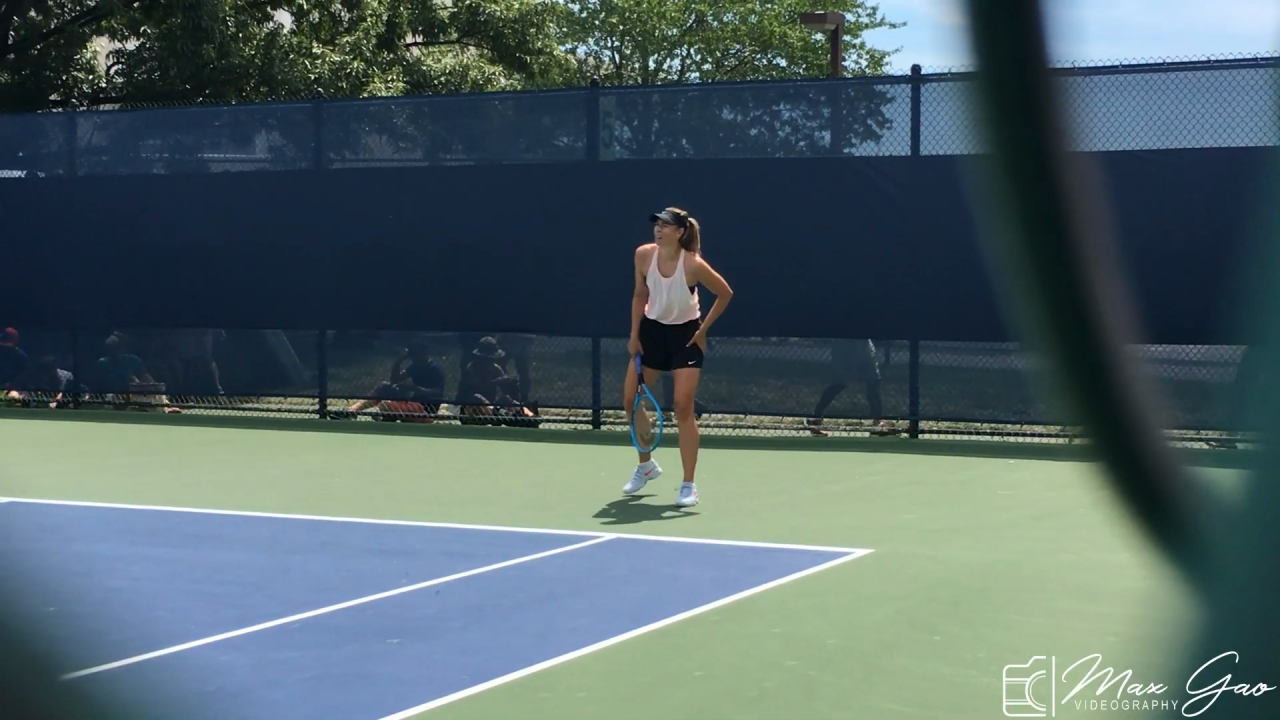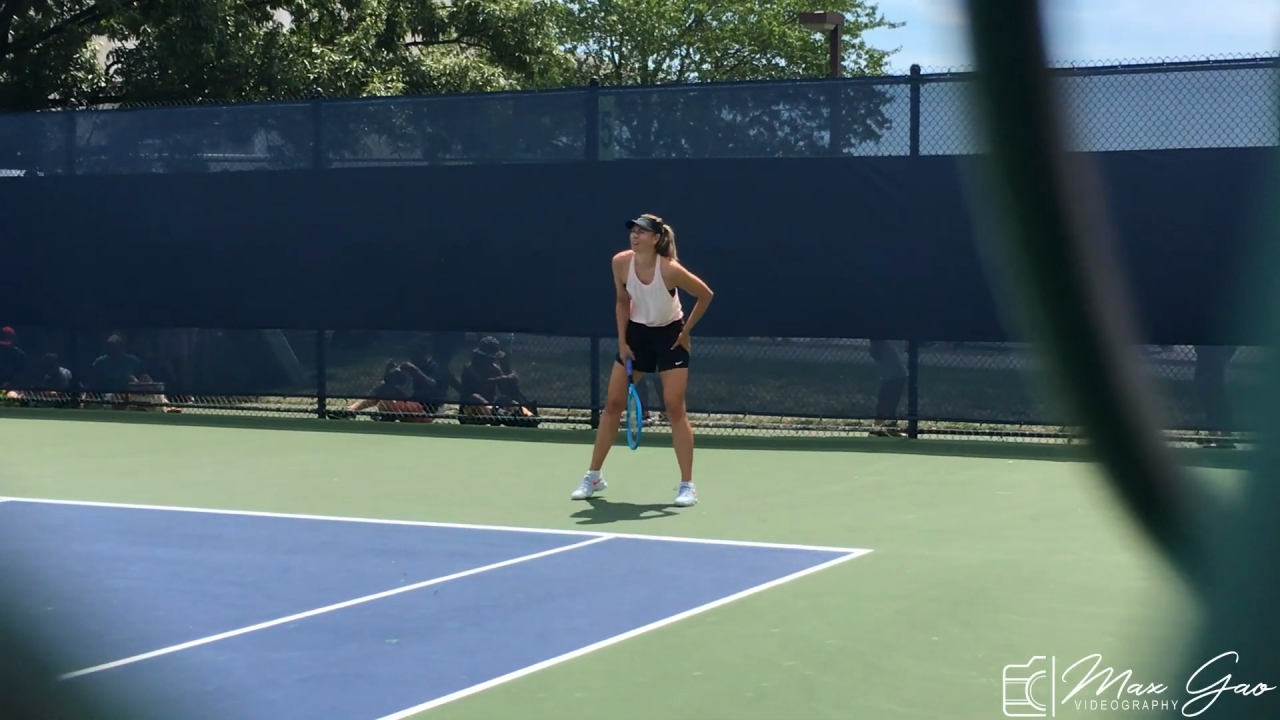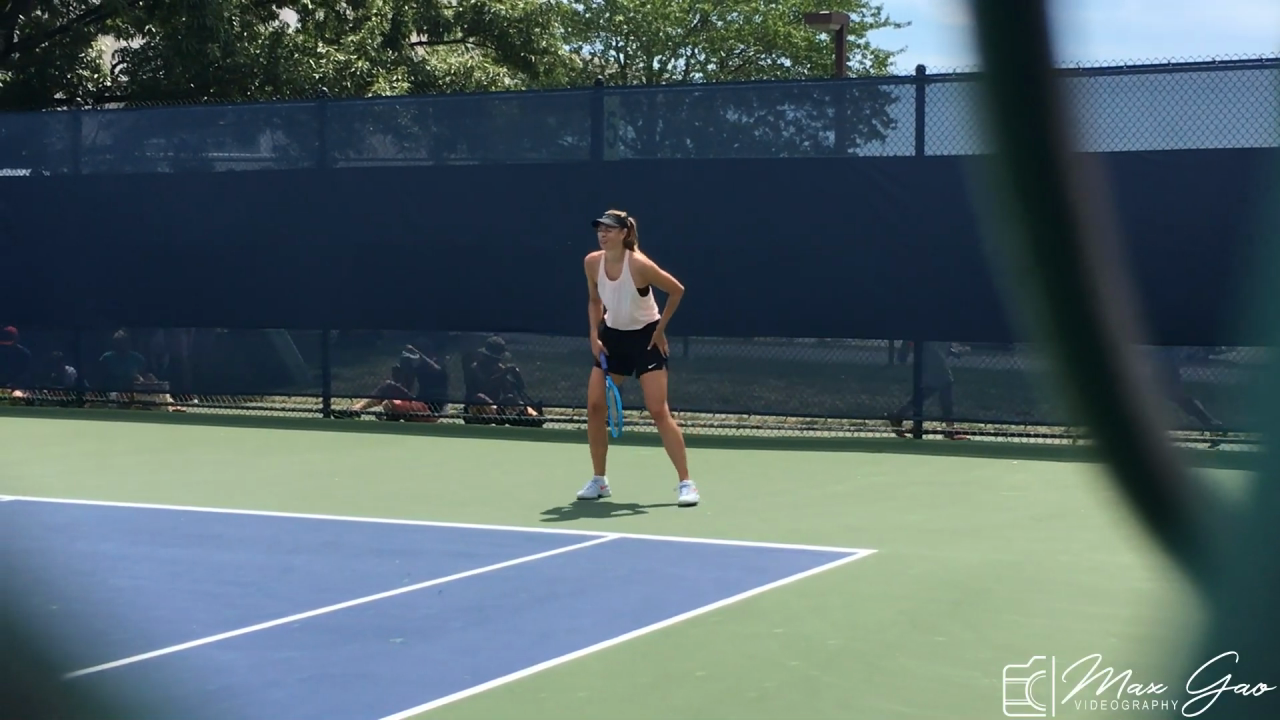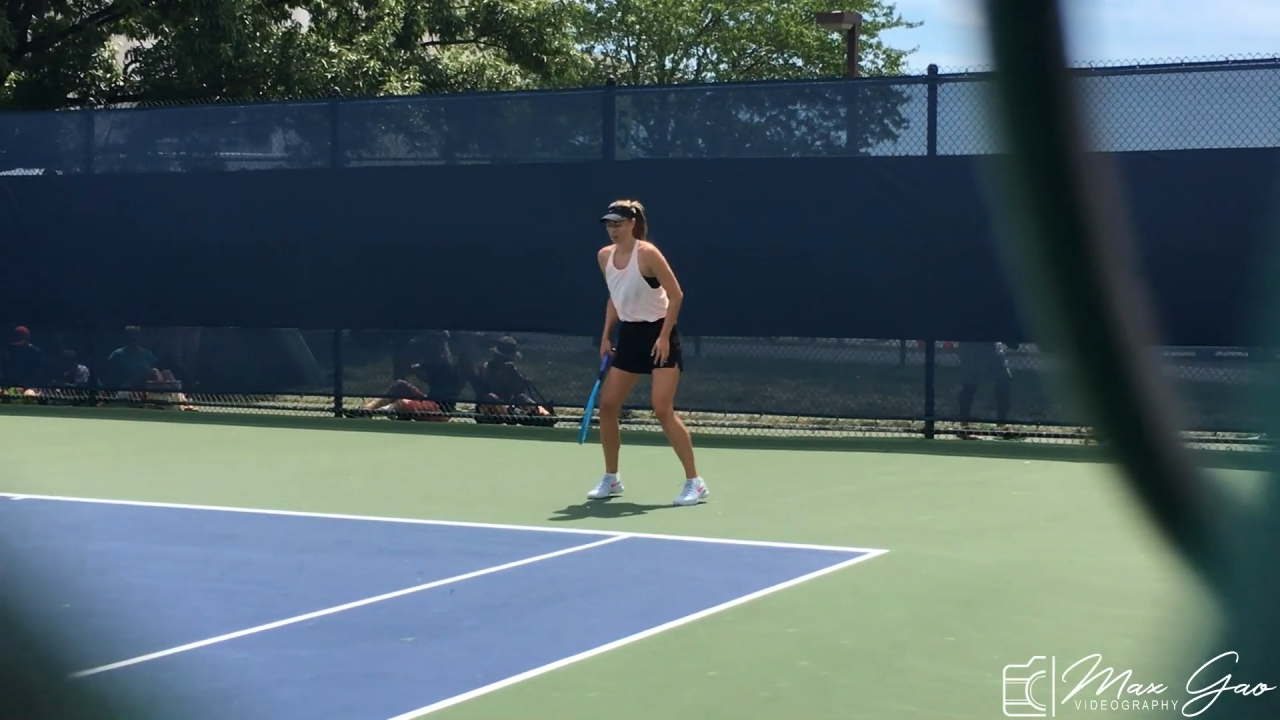
dt=0.3s
person 1, frame 1
left shoulder: (693, 264)
right shoulder: (643, 254)
left elbow: (725, 294)
right elbow: (640, 296)
left wrist: (704, 328)
right wrist: (634, 334)
left hip: (686, 333)
right hip: (652, 329)
left knee: (682, 407)
right knee: (631, 400)
left ankle: (688, 485)
right ankle: (645, 465)
person 1, frame 2
left shoulder: (669, 268)
right shoulder: (620, 262)
left elbow: (706, 295)
right elbow: (622, 302)
left wrist: (686, 330)
right wrist: (622, 340)
left hip: (670, 335)
right hip: (636, 333)
left knee: (675, 408)
right knee: (613, 402)
left ankle: (687, 485)
right ankle: (593, 476)
person 1, frame 3
left shoulder: (639, 264)
right shoulder: (592, 262)
left elbow: (677, 290)
left wrist: (660, 329)
right wrist: (594, 335)
left hip: (645, 337)
right hip: (612, 337)
left knee: (658, 411)
right knee: (595, 407)
left ankle: (686, 483)
right ankle: (599, 481)
person 1, frame 4
left shoulder: (647, 252)
right shoulder: (604, 256)
left elbow: (676, 294)
left wrist: (665, 335)
right wrist: (606, 335)
left hip: (658, 333)
right hip: (629, 334)
left knee: (663, 411)
right knee: (607, 406)
left ankle: (695, 482)
right ankle: (611, 478)
